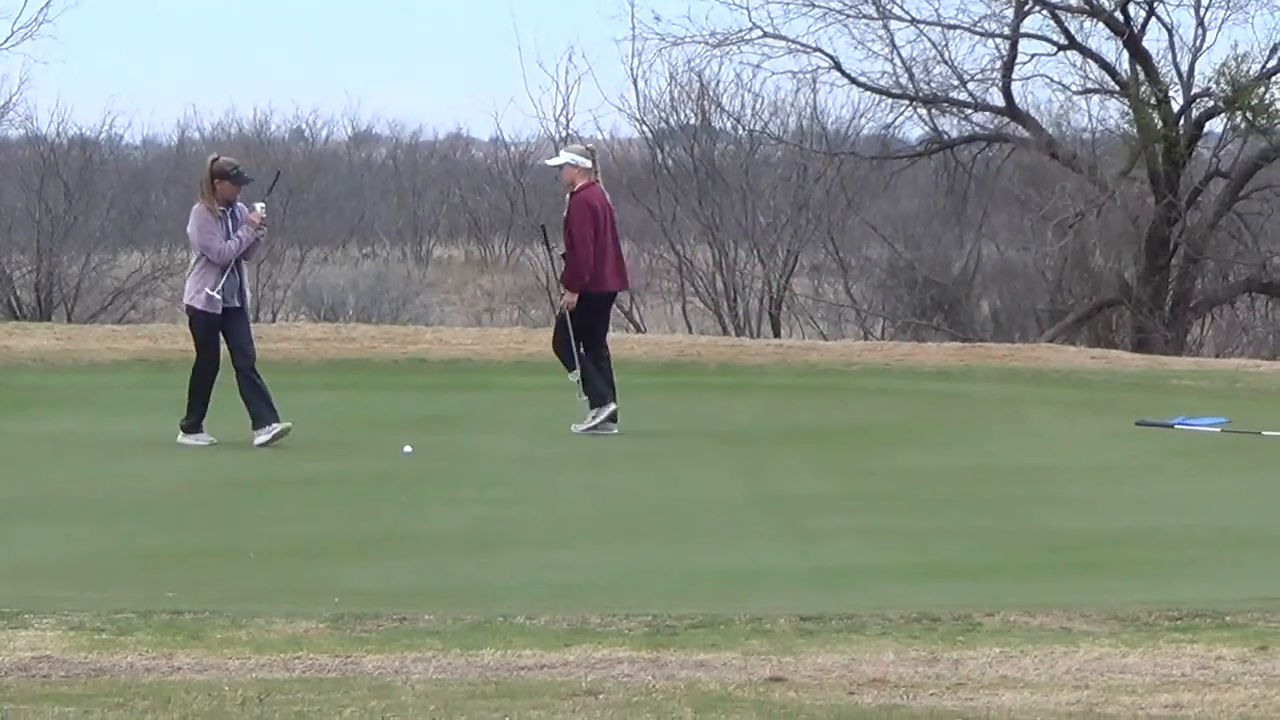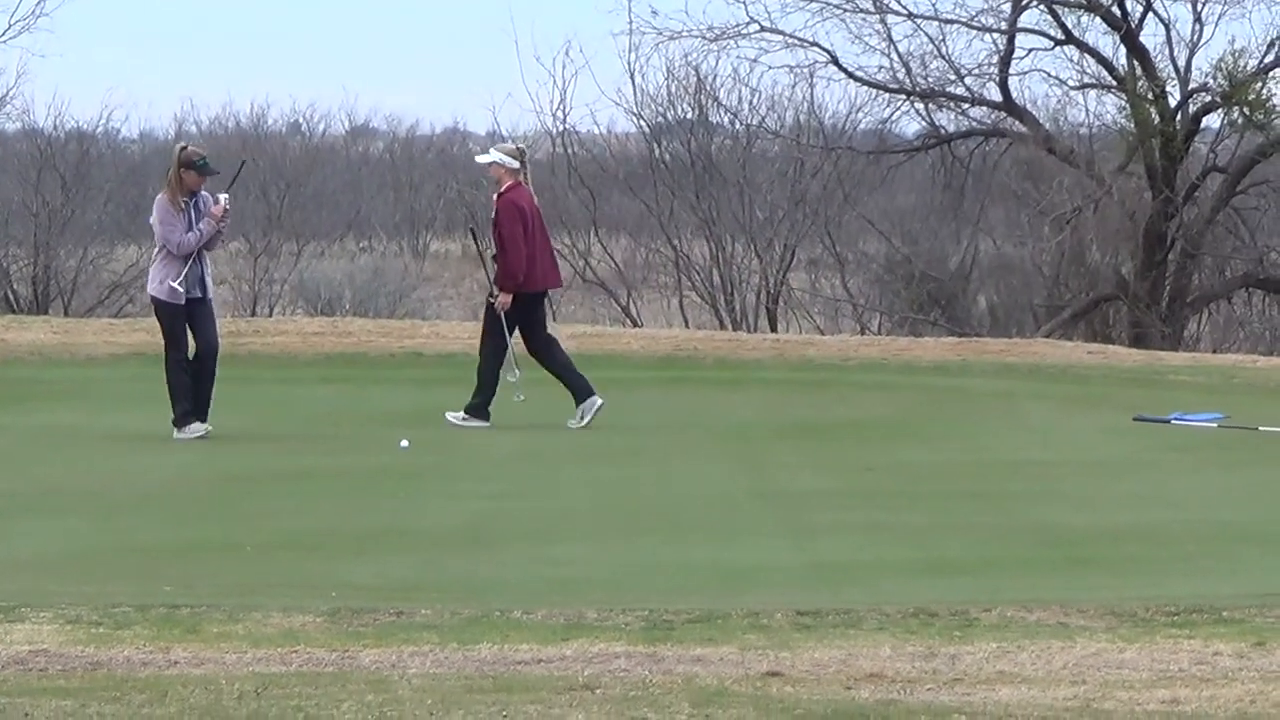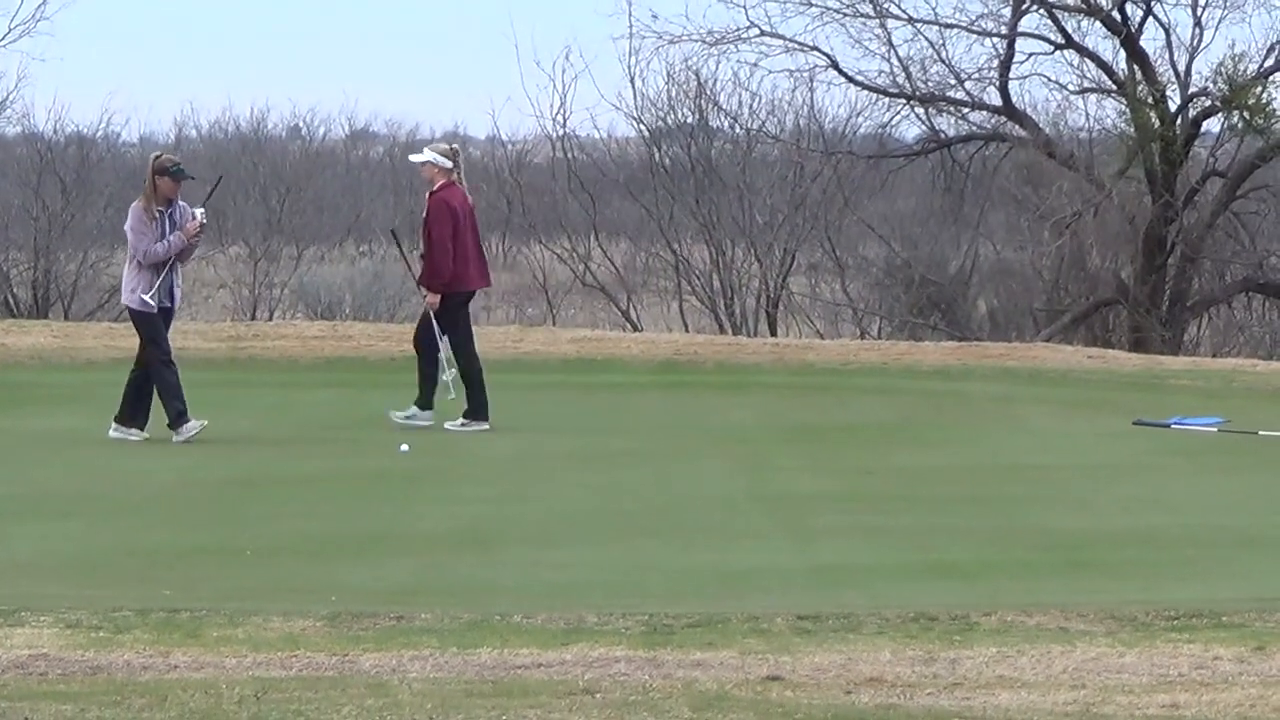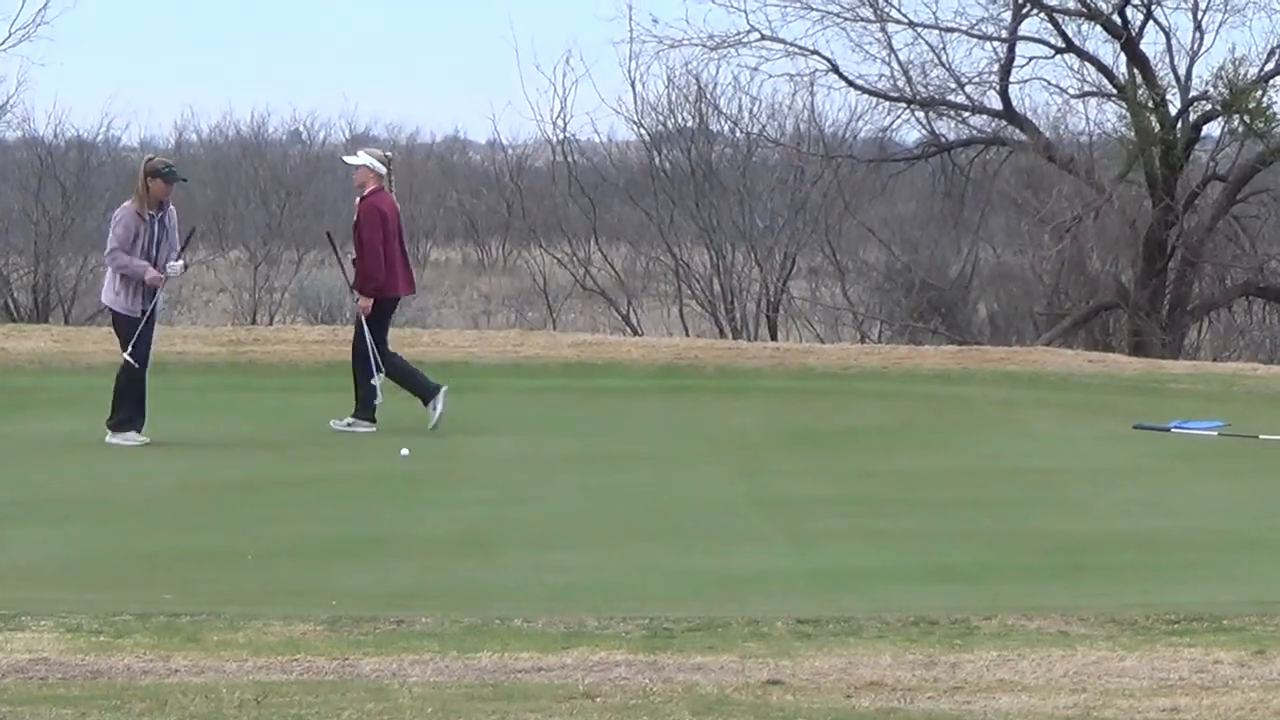
dt=0.3s
person 1, frame 1
left shoulder: (238, 211)
right shoulder: (201, 213)
left elbow: (246, 253)
right elbow: (221, 254)
left wrist: (258, 231)
right wrist: (247, 230)
left hip: (235, 297)
right hip: (206, 298)
left knee: (246, 360)
right knee: (208, 363)
left ankle: (264, 424)
right ankle: (190, 429)
person 1, frame 2
left shoulder: (205, 200)
right shoulder: (165, 203)
left elbow: (209, 244)
right elbow: (179, 245)
left wrist: (220, 223)
right wrist: (210, 222)
left hip: (199, 287)
right hip: (169, 288)
left knee: (209, 348)
right knee: (178, 354)
left ankle: (194, 413)
right ankle: (184, 422)
person 1, frame 3
left shoulder: (182, 210)
right shoulder: (139, 211)
left elbow: (183, 256)
right elbow: (147, 254)
left wrist: (194, 238)
right wrist: (181, 236)
left hip: (167, 295)
right hip: (142, 296)
left knee: (148, 359)
right knee: (161, 357)
left ankle: (125, 422)
right ankle: (179, 422)
person 1, frame 4
left shoulder: (169, 213)
right shoulder: (128, 213)
left elbow: (170, 250)
right elbow: (113, 254)
left wrist: (175, 265)
right wrist: (145, 271)
left hip: (148, 298)
right hip: (124, 297)
left knee: (139, 359)
right knee: (135, 360)
left ankle: (128, 426)
right ankle: (119, 428)
person 2, frame 1
left shoulder: (581, 200)
right shoulder: (597, 194)
left elbow: (582, 249)
left wrist: (573, 287)
left hip: (590, 285)
right hip: (606, 283)
left knee: (564, 344)
right knee: (595, 347)
left ankle: (602, 401)
right ankle: (605, 416)
person 2, frame 2
left shoulder: (508, 201)
right shoulder: (523, 195)
left elbow: (513, 249)
left wrist: (506, 289)
left hip: (520, 285)
right hip: (535, 281)
left knee: (493, 345)
right knee: (540, 344)
left ankle: (477, 413)
right ankle: (585, 396)
person 2, frame 3
left shoulder: (440, 200)
right shoulder: (458, 194)
left elbow: (441, 248)
left wrist: (436, 288)
left hip: (452, 284)
right hip: (463, 280)
left knee: (461, 346)
right knee: (426, 341)
left ankle: (477, 415)
right ankle: (424, 407)
person 2, frame 4
left shoulder: (371, 205)
right shoulder: (382, 200)
left elbow: (373, 253)
left wrist: (367, 293)
left hip: (380, 290)
right hip: (389, 287)
left knee: (370, 352)
right knee: (368, 351)
left ankle: (429, 391)
right ankle: (363, 415)
